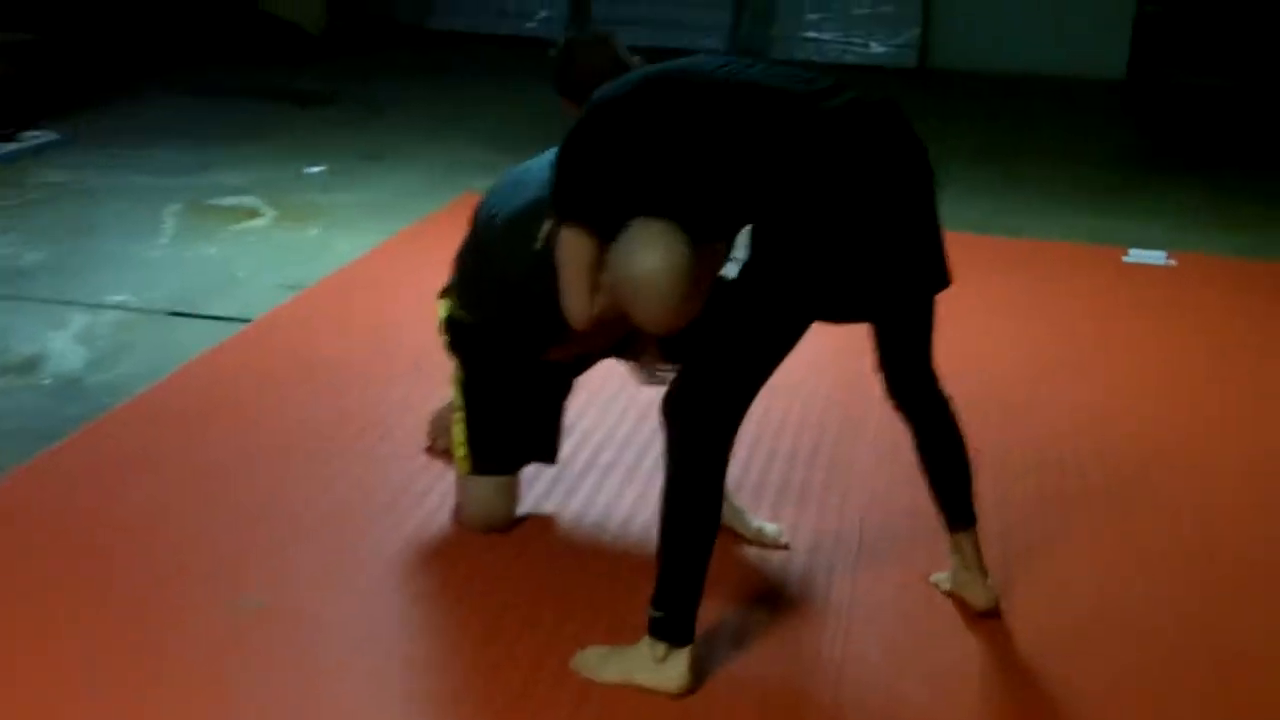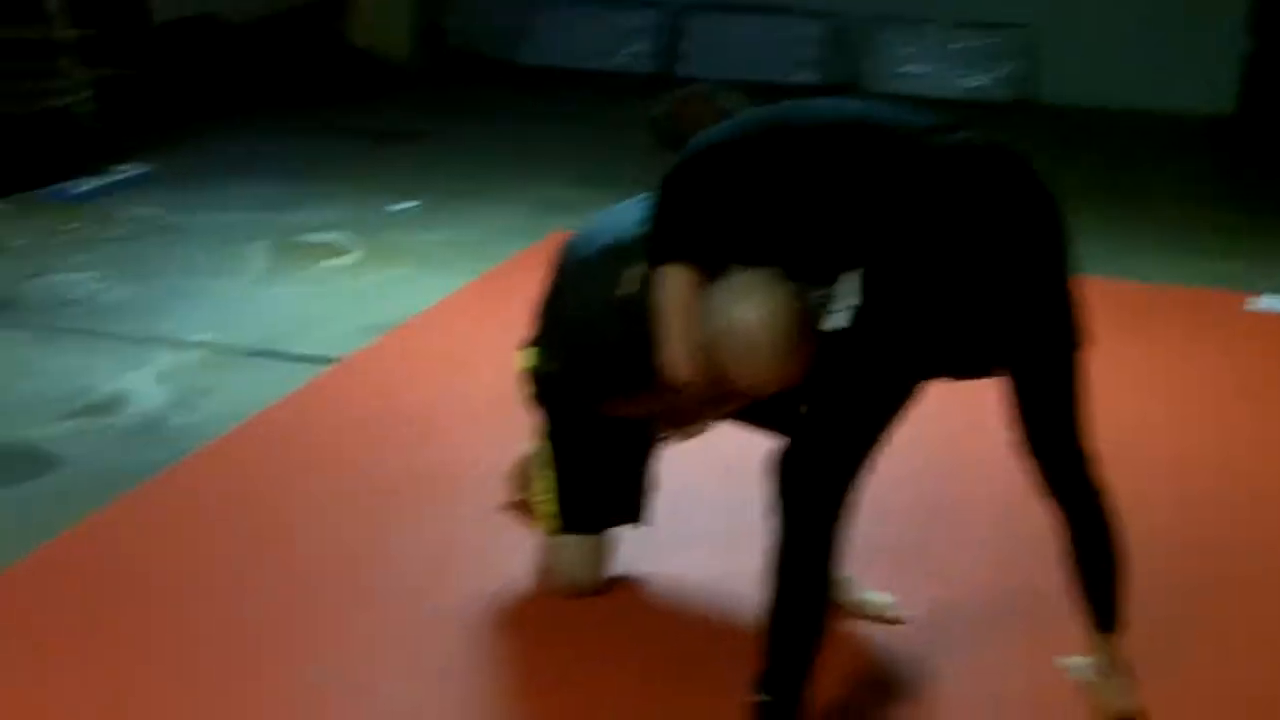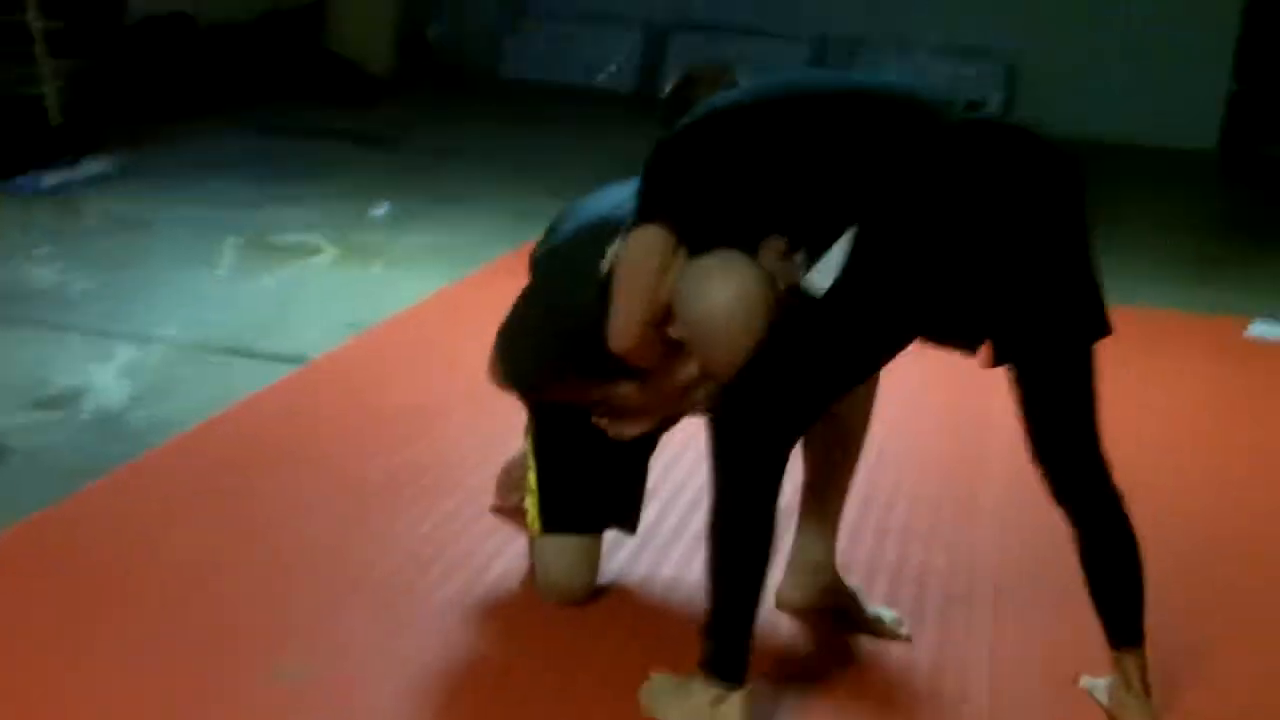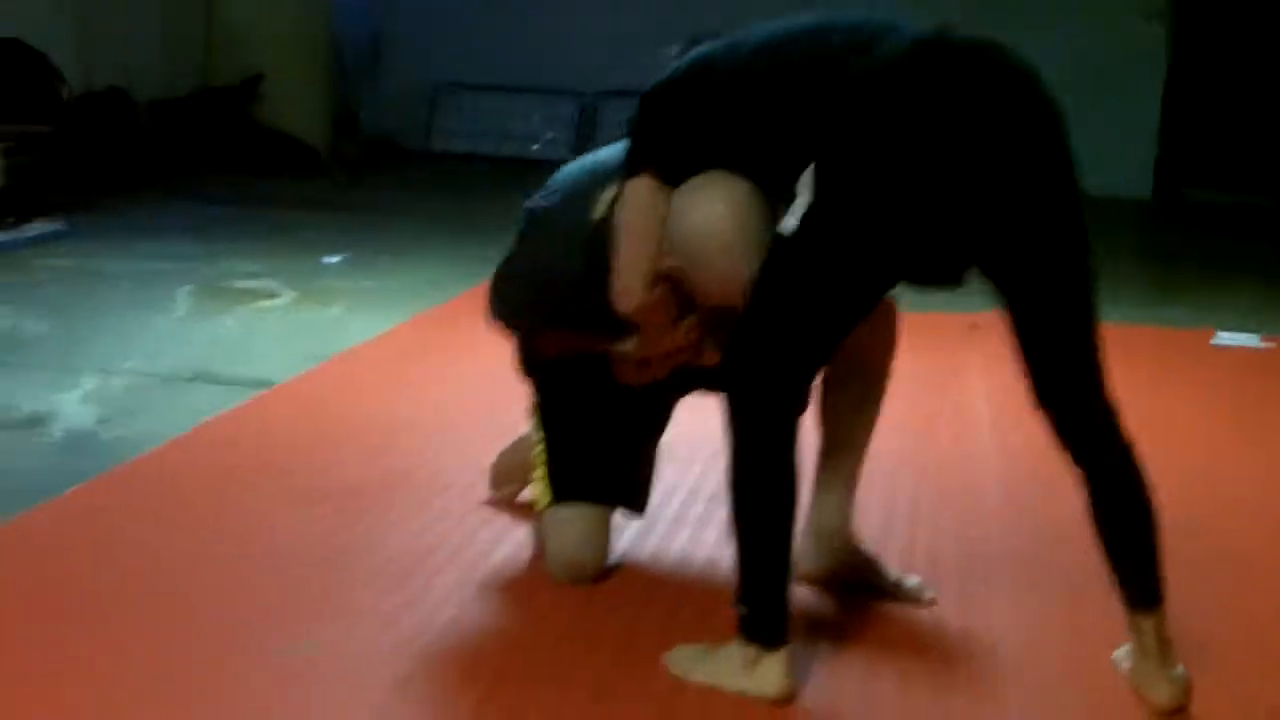
dt=0.5s
person 1, frame 1
left shoulder: (590, 139)
right shoulder: (688, 80)
left elbow: (581, 310)
left wrist: (647, 268)
left hip: (819, 197)
right hip: (892, 150)
left knee: (698, 412)
right knee: (912, 378)
left ankle: (668, 650)
right ankle: (971, 571)
person 1, frame 2
left shoulder: (689, 182)
right shoulder: (799, 131)
left elbow: (682, 366)
left hip: (925, 239)
right hip: (1014, 196)
left knee: (811, 479)
right knee: (1059, 455)
right ankle: (1110, 669)
person 1, frame 3
left shoulder: (686, 151)
right shoulder: (794, 113)
left elbow: (627, 331)
left hip: (932, 211)
right hip: (1037, 182)
left knee: (751, 423)
right knee: (1073, 458)
person 1, frame 4
left shoulder: (673, 99)
right shoulder: (782, 58)
left elbow: (631, 292)
left hip: (897, 137)
right hip: (1014, 107)
left knee: (762, 384)
right knee: (1078, 405)
left ankle: (761, 653)
right ankle: (1154, 658)
person 2, frame 1
right shoulder: (524, 263)
right elbow: (553, 348)
left wrist: (649, 340)
right hip: (505, 327)
right knee: (484, 515)
right ankle: (472, 412)
person 2, frame 2
right shoulder: (602, 308)
right elbow: (603, 399)
right wrist: (711, 399)
right hip: (592, 378)
right knee: (574, 576)
right ankle: (552, 466)
person 2, frame 3
left shoulder: (769, 258)
right shoulder: (578, 287)
right elbow: (508, 373)
right wrist: (628, 396)
right hip: (588, 385)
right knee: (563, 584)
left ankle: (810, 572)
right ankle: (540, 468)
person 2, frame 4
right shoulder: (569, 231)
right elbow: (517, 318)
left wrist: (694, 350)
right wrist: (622, 347)
left hip: (698, 339)
right hip: (590, 341)
left knee: (867, 315)
right knee: (574, 560)
left ankle: (827, 539)
right ankle: (549, 443)
